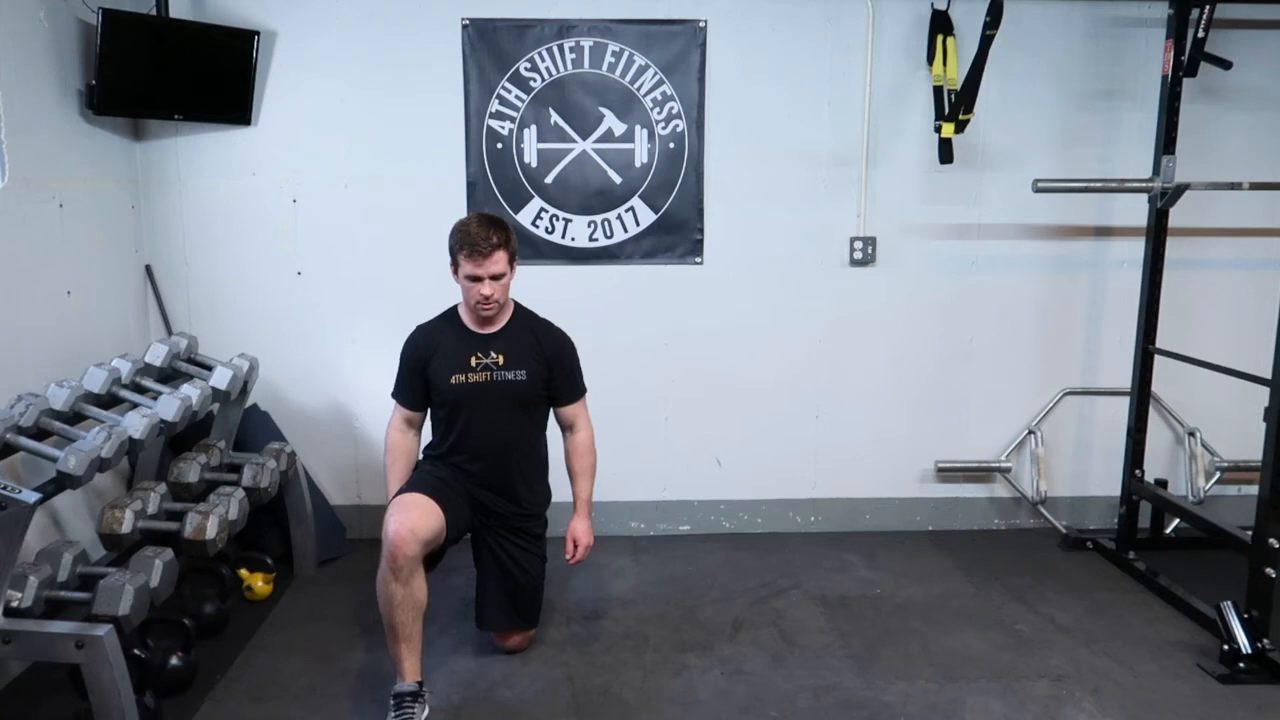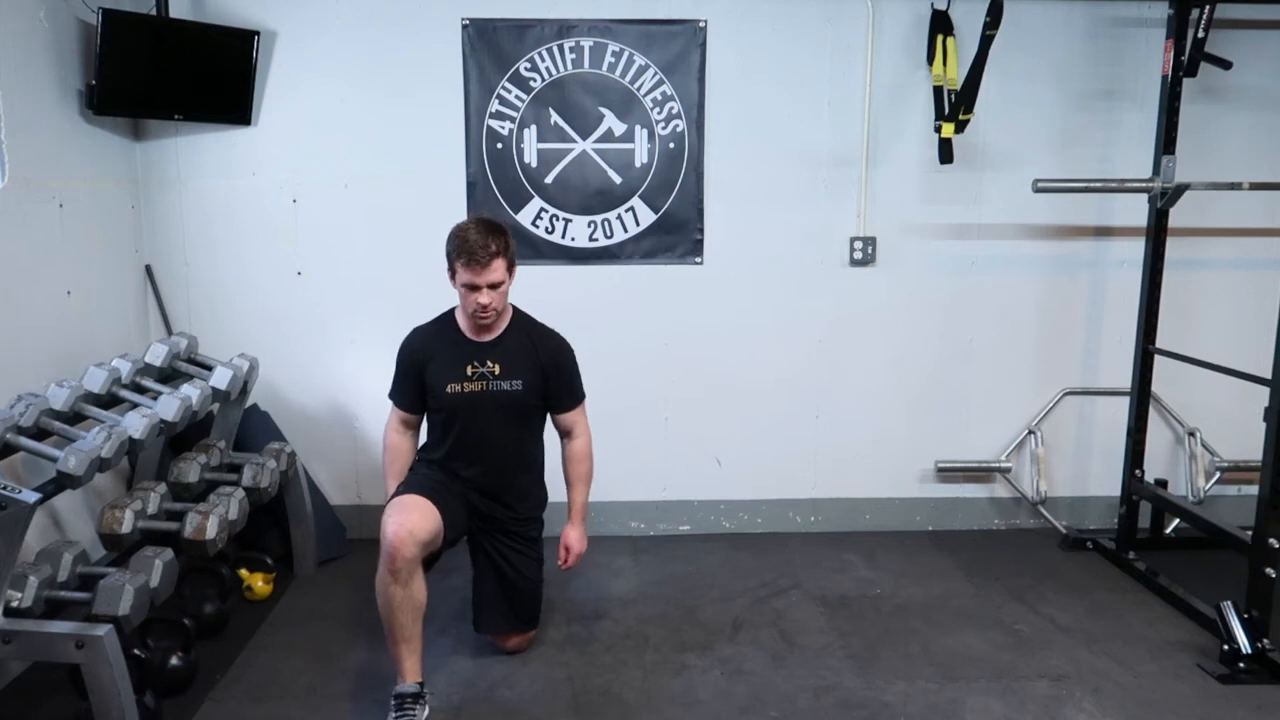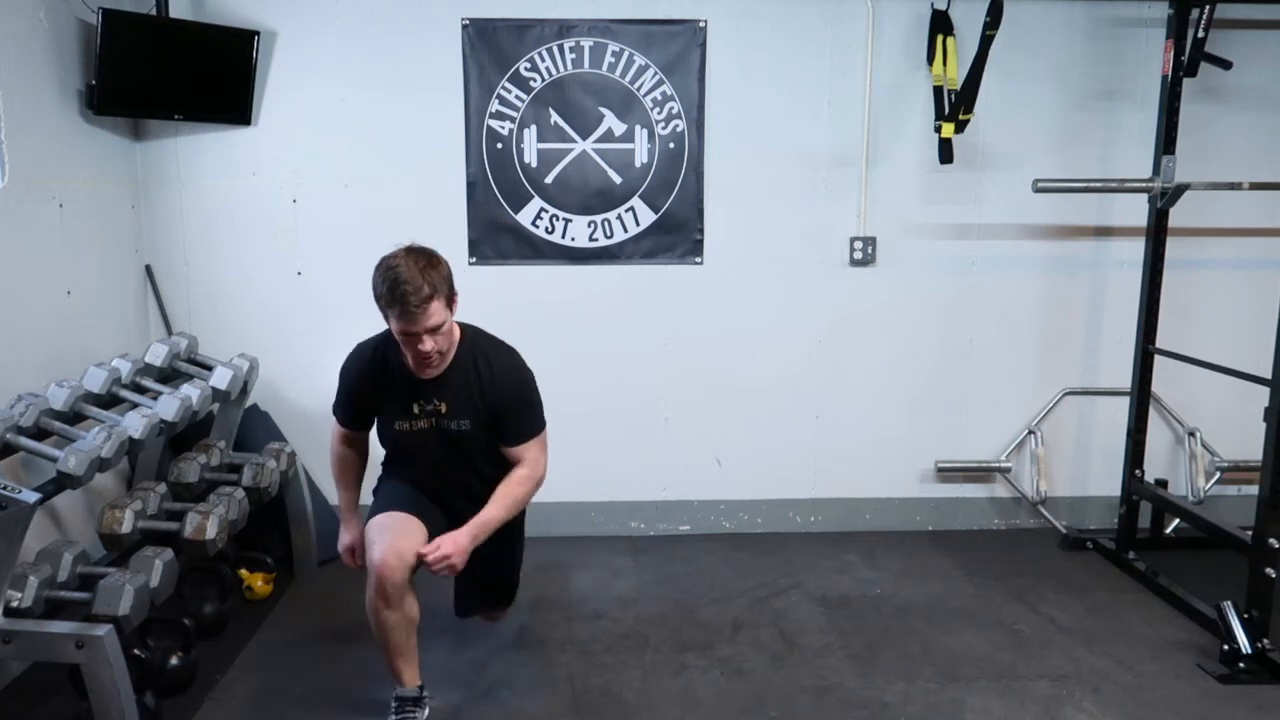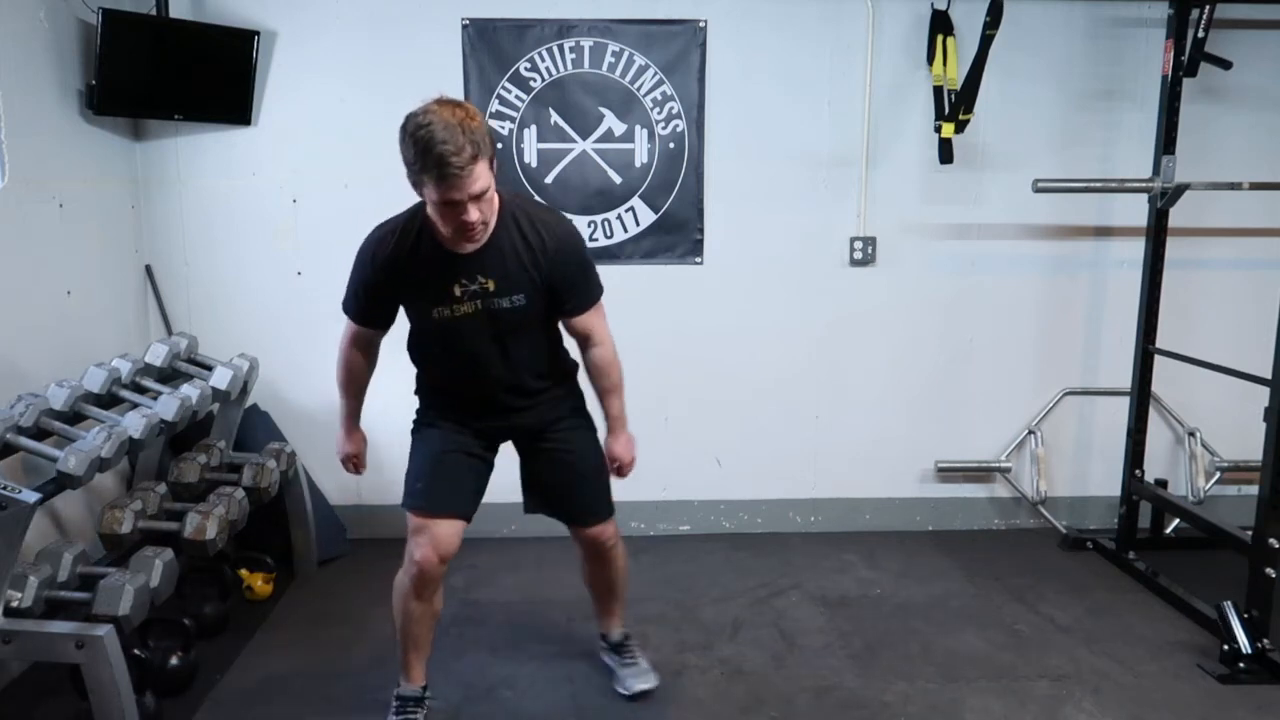
dt=0.5s
person 1, frame 1
left shoulder: (549, 342)
right shoulder: (427, 341)
left elbow: (576, 427)
right elbow: (404, 426)
left wrist: (582, 512)
right wrist: (395, 507)
left hip: (519, 499)
right hip: (447, 478)
left knee: (514, 639)
right knee: (399, 539)
left ankle: (490, 569)
person 1, frame 2
left shoulder: (547, 348)
right shoulder: (422, 345)
left elbow: (575, 434)
right elbow: (402, 428)
left wrist: (576, 520)
right wrist: (394, 507)
left hip: (515, 503)
right hip: (441, 480)
left knee: (514, 640)
right knee: (398, 540)
left ankle: (487, 571)
person 1, frame 3
left shoulder: (502, 369)
right shoulder: (365, 366)
left elbow: (530, 465)
right elbow: (348, 441)
left wrist: (470, 536)
right wrist: (349, 520)
left hip: (486, 501)
right hip: (410, 488)
left knee: (491, 609)
right knee: (385, 564)
left ankle: (480, 588)
person 1, frame 4
left shoulder: (547, 235)
right shoulder: (385, 253)
left elbow: (594, 336)
right elbow: (360, 342)
left wrist: (618, 428)
right wrist: (350, 424)
left hip: (546, 400)
right hip: (449, 411)
left knee: (600, 535)
right knee: (429, 557)
left ankle: (614, 637)
